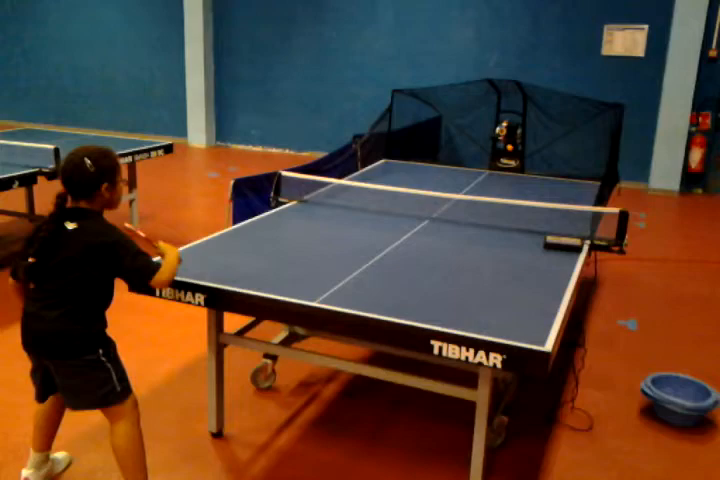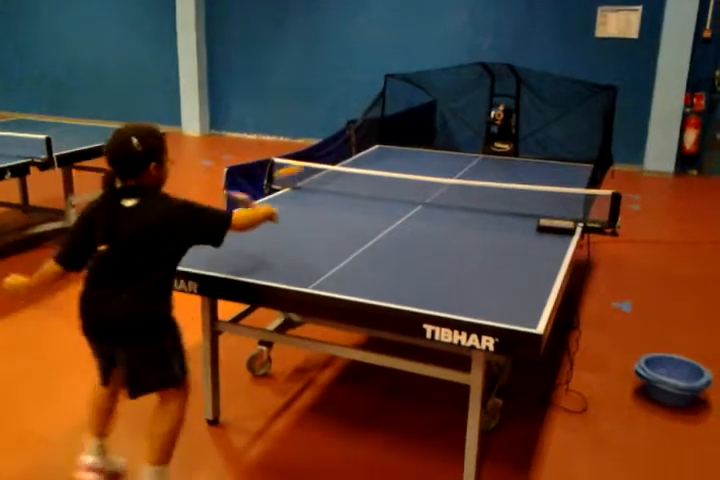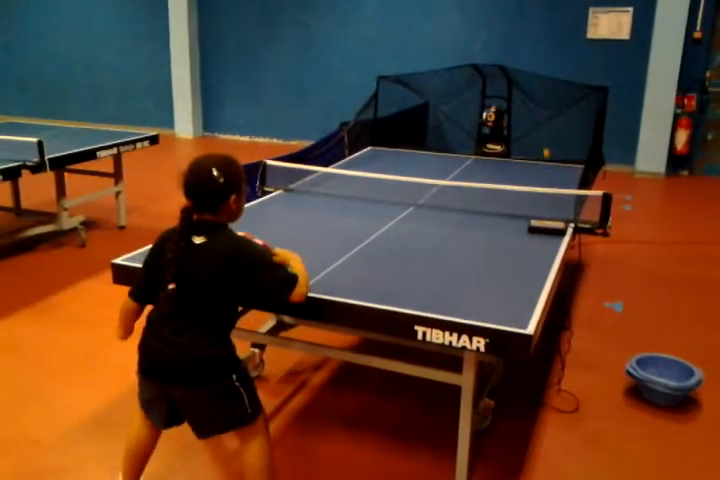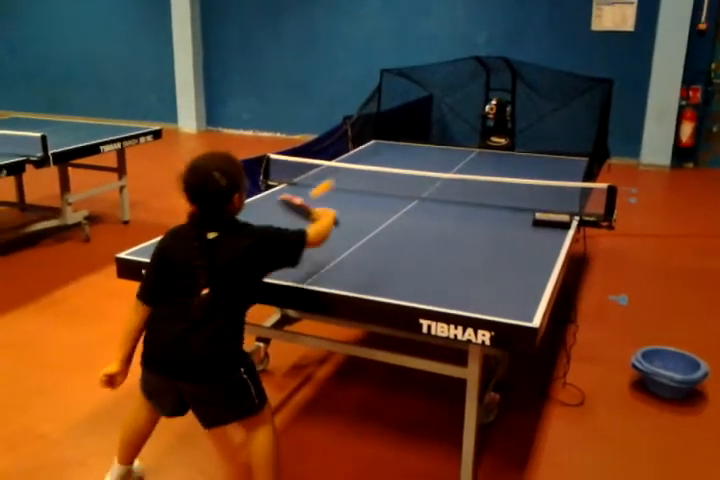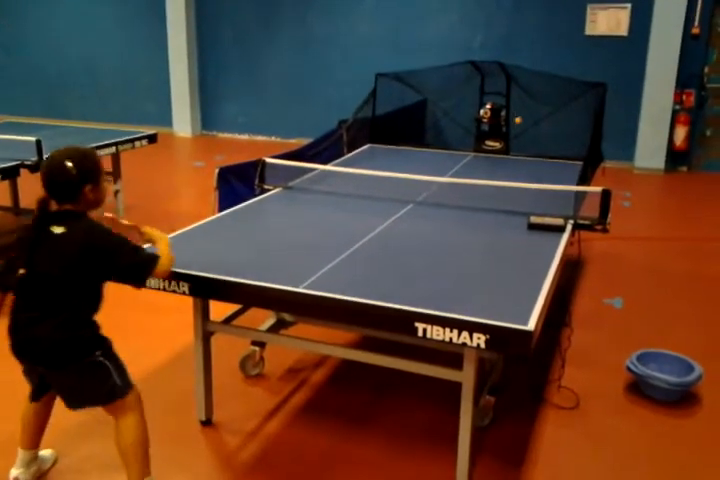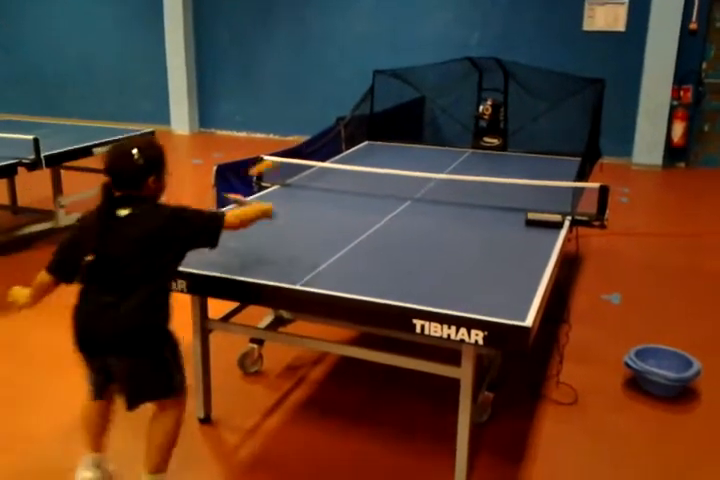
dt=0.7s
person 1, frame 1
left shoulder: (46, 227)
right shoulder: (108, 238)
left elbow: (18, 280)
right elbow: (160, 278)
right wrist: (172, 254)
left hip: (35, 334)
right hip: (79, 340)
left knee: (54, 393)
right knee: (123, 410)
person 1, frame 2
left shoulder: (97, 211)
right shoulder: (173, 212)
left elbow: (62, 265)
right elbow: (239, 222)
left wrist: (29, 283)
right wrist: (264, 211)
left hip: (96, 317)
right hip: (145, 323)
left knee: (110, 382)
right knee: (173, 393)
person 1, frame 3
left shoulder: (167, 241)
right shoulder: (240, 252)
left elbow: (133, 303)
right elbow: (297, 293)
left wrist: (125, 327)
right wrist: (293, 260)
left hip: (154, 359)
right hip: (206, 366)
left knee: (149, 420)
right knee: (253, 432)
person 1, frame 4
left shoulder: (172, 241)
right shoulder: (254, 241)
left elbow: (143, 305)
right elbow: (316, 236)
left wrist: (121, 361)
right wrist: (326, 217)
left hip: (160, 353)
right hip: (214, 360)
left knee: (148, 404)
right knee: (258, 423)
person 1, frame 5
left shoulder: (31, 232)
right shoulder: (96, 239)
right elbow: (160, 269)
right wrist: (160, 240)
right hip: (72, 345)
left knee: (43, 392)
right knee: (128, 407)
person 1, frame 6
left shoulder: (93, 222)
right shoulder: (170, 220)
left elbow: (54, 274)
right elbow: (233, 220)
left wrist: (30, 296)
right wrist: (259, 208)
left hip: (90, 330)
right hip: (140, 334)
left knee: (101, 394)
right knee: (171, 402)
